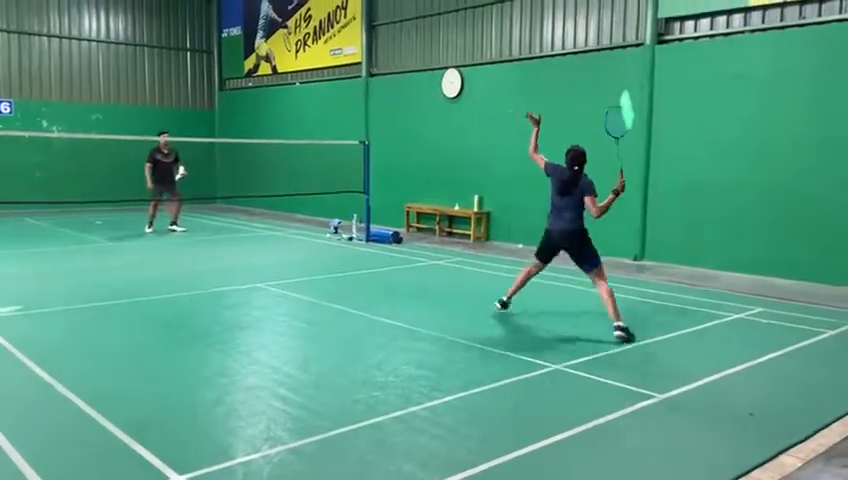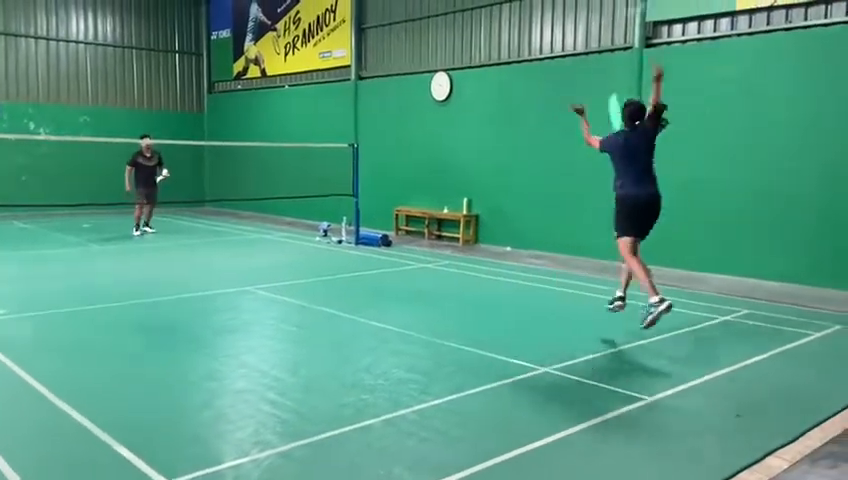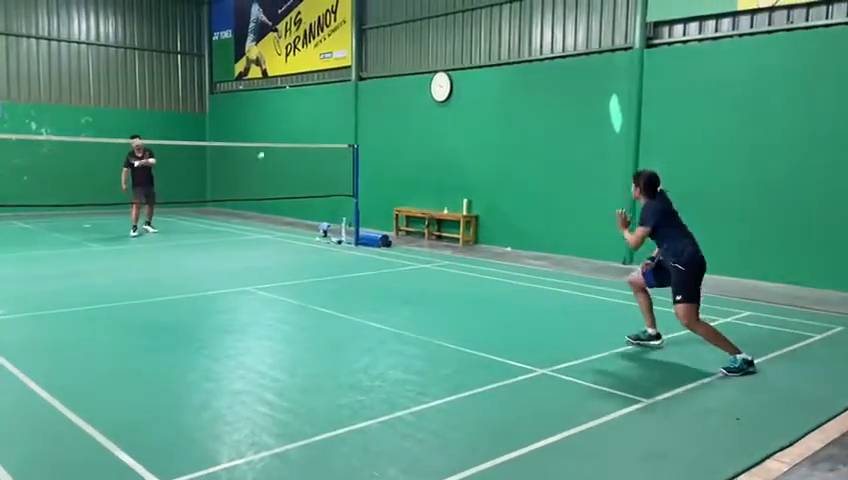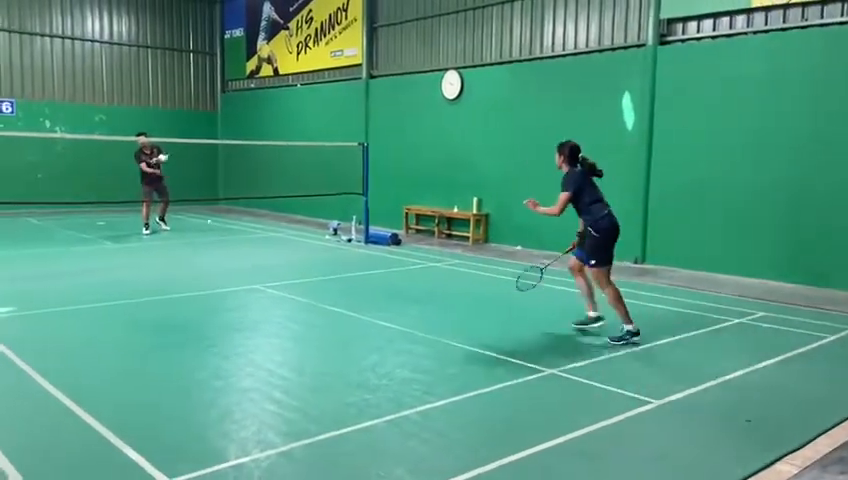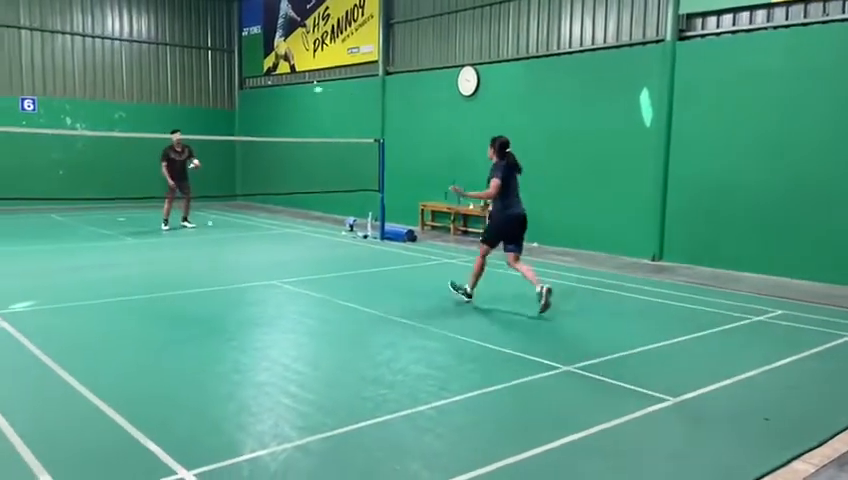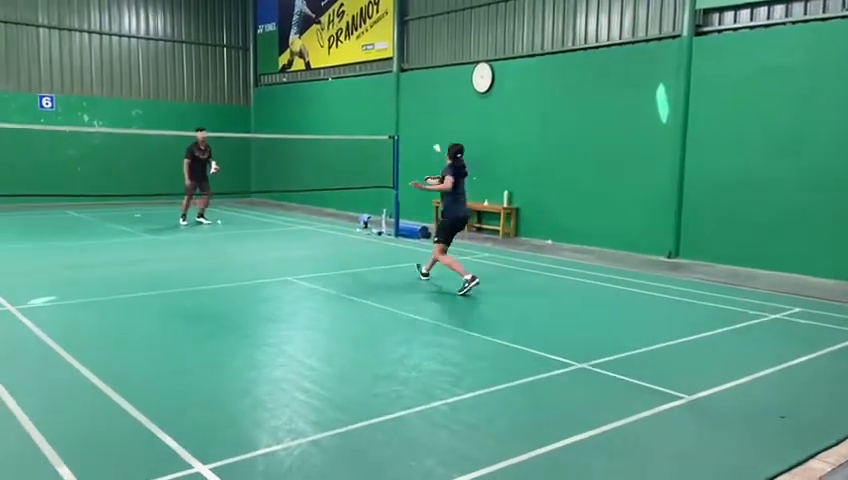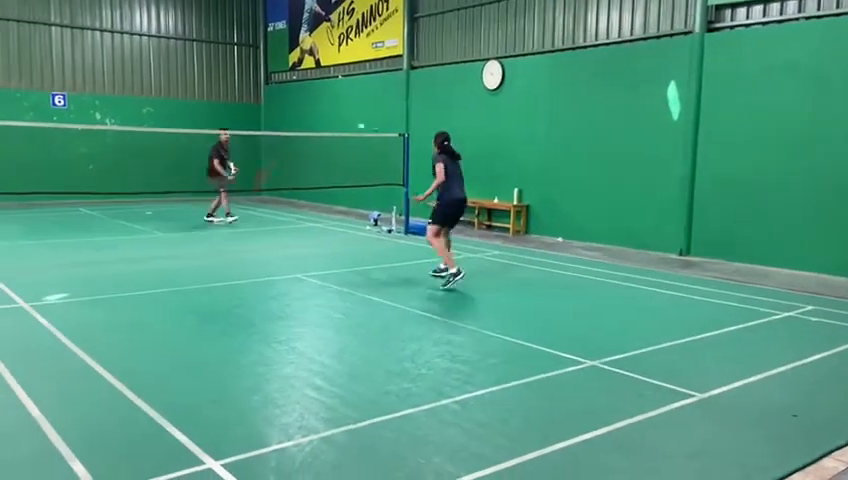
dt=0.4s
person 1, frame 1
left shoulder: (555, 172)
right shoulder: (586, 182)
left elbow: (533, 154)
right elbow: (596, 212)
left wrist: (536, 127)
right wrist: (616, 192)
left hip: (553, 232)
right hip: (575, 235)
left knee: (534, 268)
right knee: (601, 279)
left ankle: (505, 299)
right ankle: (618, 325)
person 1, frame 2
left shoulder: (616, 139)
right shoulder: (649, 131)
left elbow: (591, 141)
right elbow: (655, 108)
left wrist: (582, 117)
right wrist: (657, 81)
left hip: (629, 200)
right hip: (652, 200)
left knee: (627, 253)
right knee: (632, 247)
left ankle: (657, 300)
right ankle: (621, 294)
person 1, frame 3
left shoulder: (653, 208)
right shoulder: (657, 204)
left elbow: (634, 243)
left wrist: (624, 228)
right wrist: (655, 259)
left hip: (687, 264)
right hip: (674, 262)
left knee: (688, 320)
right knee: (635, 281)
left ankle: (742, 358)
right ankle: (652, 333)
person 1, frame 4
left shoulder: (571, 177)
right shoulder: (580, 174)
left elbow: (557, 210)
left wrist: (536, 207)
right wrist: (581, 234)
left hip: (602, 228)
right hip: (600, 227)
left knee: (602, 280)
right knee: (575, 267)
left ankle: (631, 328)
right ankle: (593, 314)
person 1, frame 5
left shoulder: (497, 167)
right shoulder: (510, 167)
left elbow: (492, 192)
left wrist: (466, 194)
right wrist: (492, 205)
left hip: (504, 218)
right hip: (519, 217)
left knee: (482, 253)
right knee: (514, 261)
left ankle: (468, 290)
right ankle: (541, 288)
person 1, frame 6
left shoulder: (449, 169)
right shoulder: (458, 170)
left elbow: (447, 186)
left wrist: (425, 187)
right wrist: (431, 180)
left hip: (452, 216)
right hip: (462, 215)
left knee: (439, 254)
right knee: (436, 237)
left ankle: (468, 278)
right ankle: (426, 271)
person 1, frame 7
left shoulder: (439, 157)
right shoulder: (453, 158)
left elbow: (441, 178)
left wrist: (424, 196)
right wrist: (438, 202)
left hip: (449, 200)
right hip: (460, 200)
left knee: (432, 236)
right knee: (444, 231)
left ankle: (453, 271)
right ankle: (444, 266)
